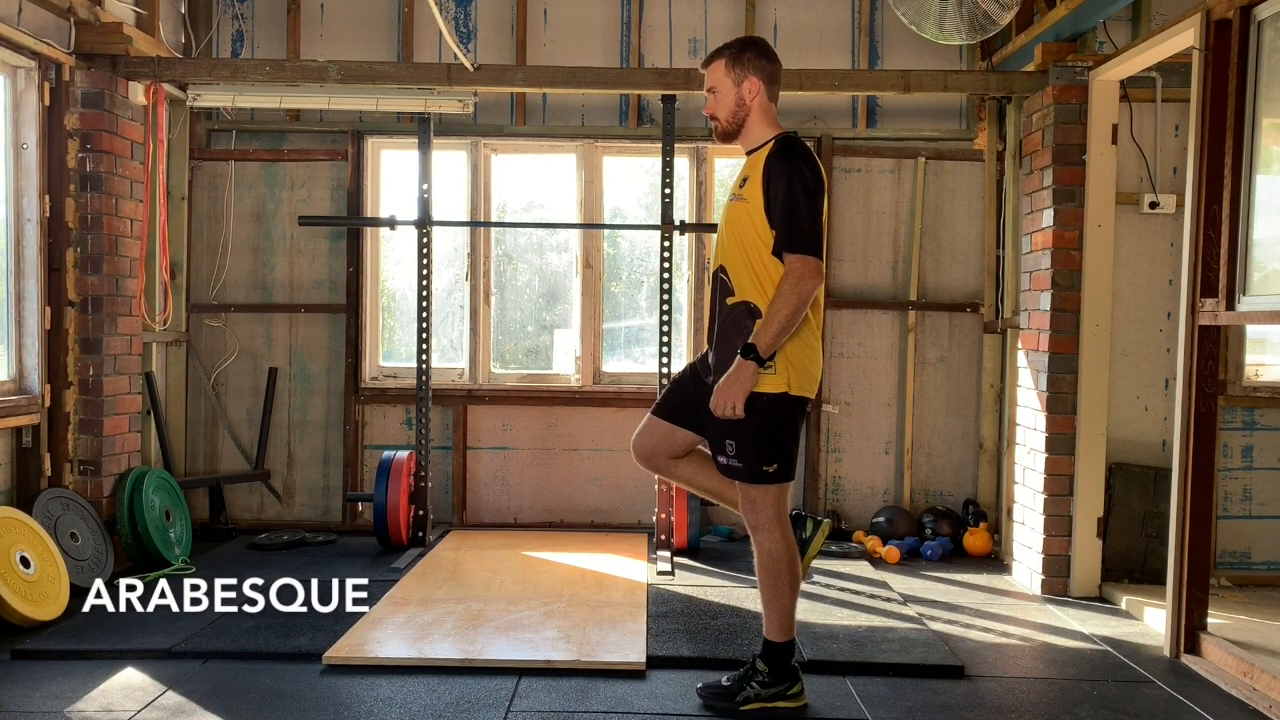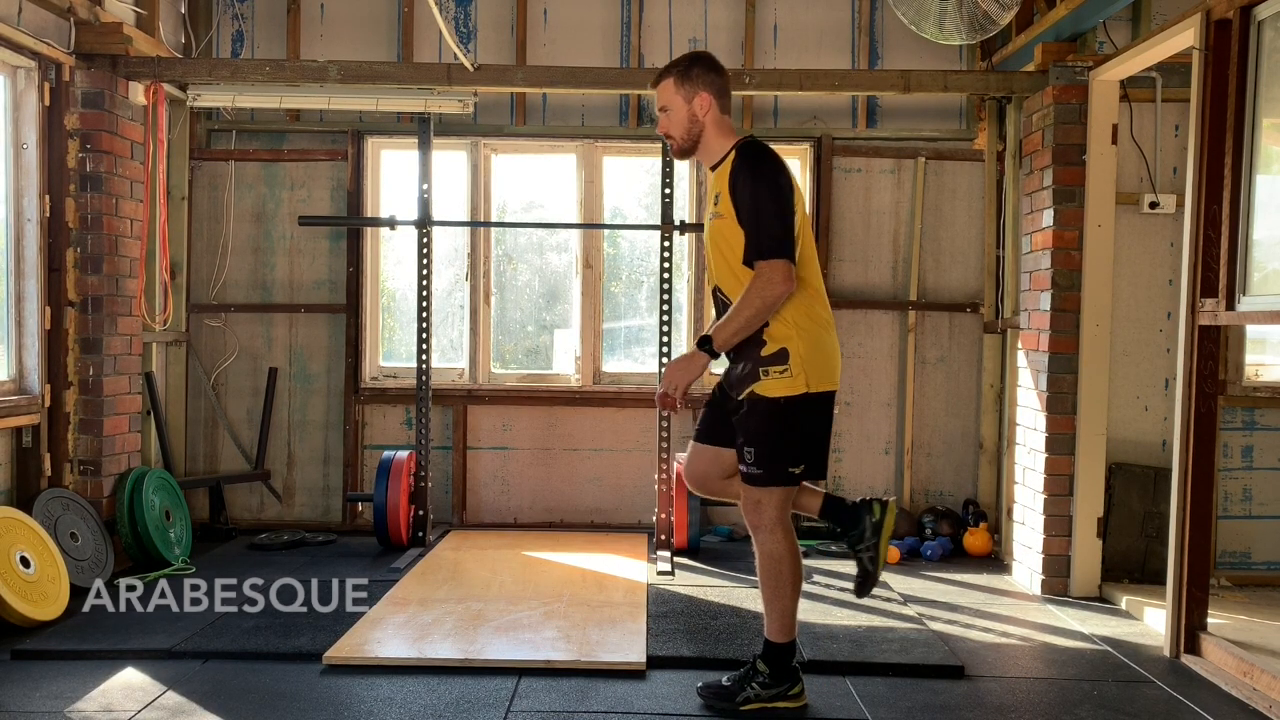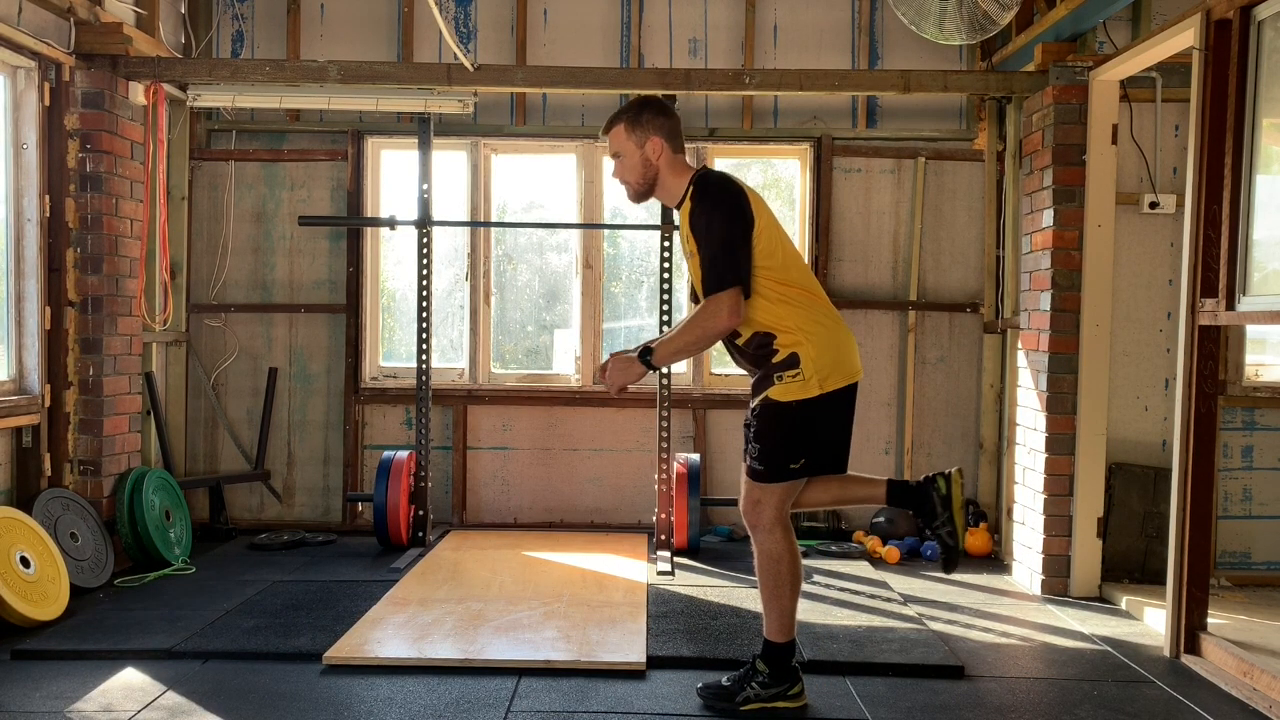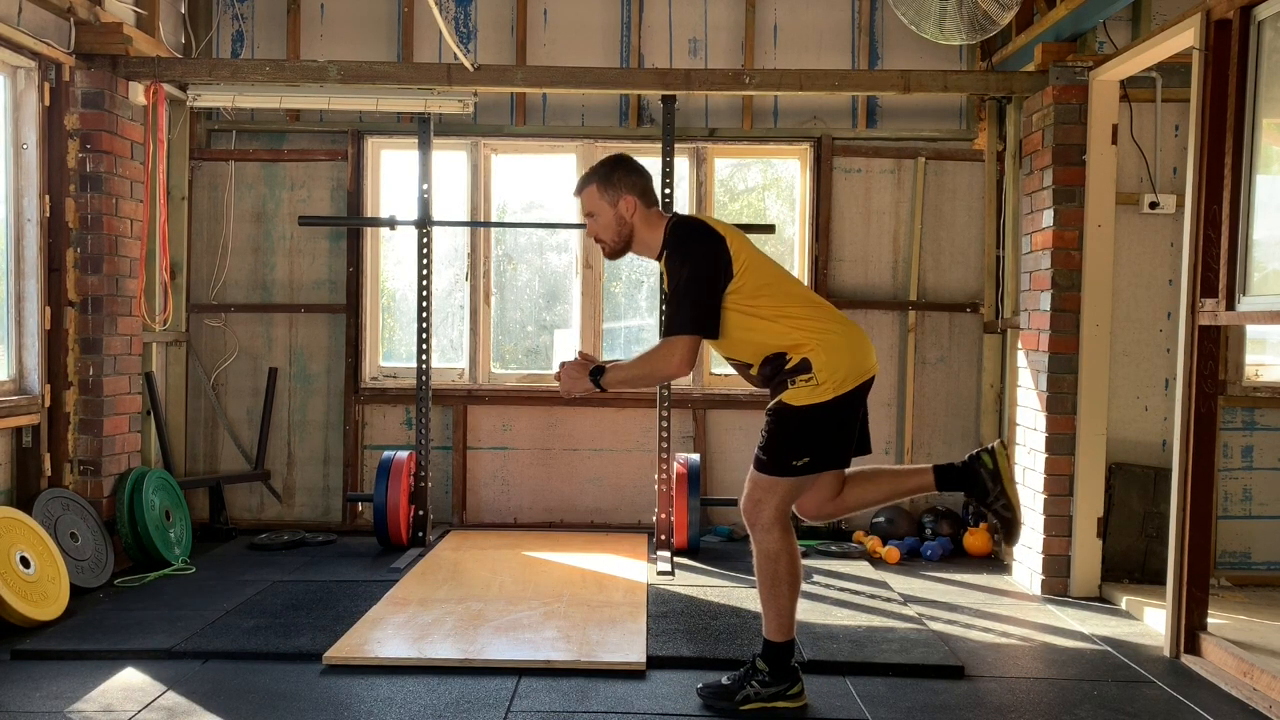
dt=0.4s
person 1, frame 1
left shoulder: (788, 160)
right shoulder: (757, 163)
left elbow: (803, 274)
left wrist: (747, 363)
left hip: (767, 368)
right hip: (734, 359)
left knee: (760, 513)
right knee: (652, 446)
left ankle: (777, 675)
right ankle: (790, 528)
person 1, frame 2
left shoulder: (753, 167)
right shoulder: (727, 173)
left elbow: (776, 280)
left wrist: (701, 352)
right wrist: (704, 357)
left hip: (787, 366)
right hip: (759, 364)
left knee: (763, 513)
right knee: (704, 474)
left ankle: (778, 675)
right ankle: (851, 517)
person 1, frame 3
left shoulder: (712, 200)
right shoulder: (701, 200)
left elbow: (721, 313)
right elbow: (717, 311)
left wrist: (644, 360)
right wrist: (646, 354)
left hip: (806, 366)
right hip: (797, 364)
left knee: (762, 511)
right knee: (774, 496)
left ankle: (776, 674)
right ankle: (920, 495)
person 1, frame 4
left shoulder: (691, 247)
right shoulder: (683, 241)
left elbow: (675, 361)
right elbow: (675, 354)
left wrist: (595, 378)
right wrist: (601, 368)
left hip: (823, 368)
right hip: (829, 363)
left knee: (763, 511)
right knee: (817, 502)
left ankle: (776, 675)
right ankle: (969, 474)
